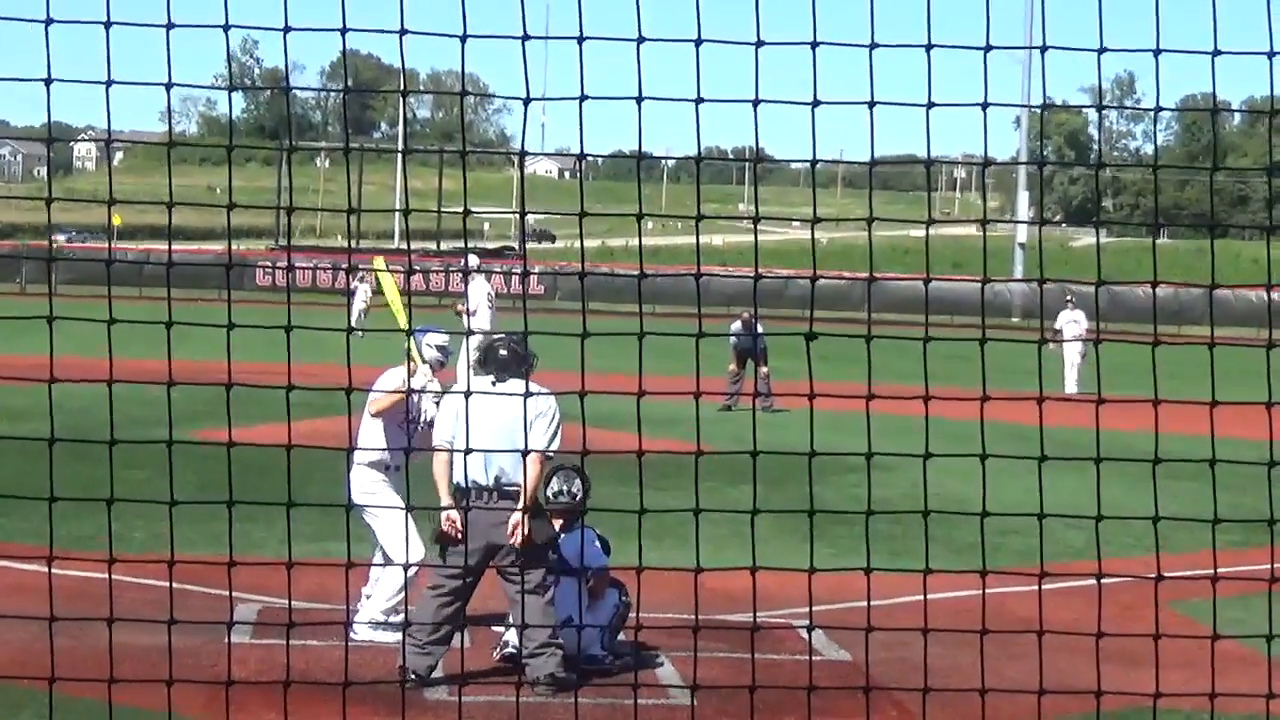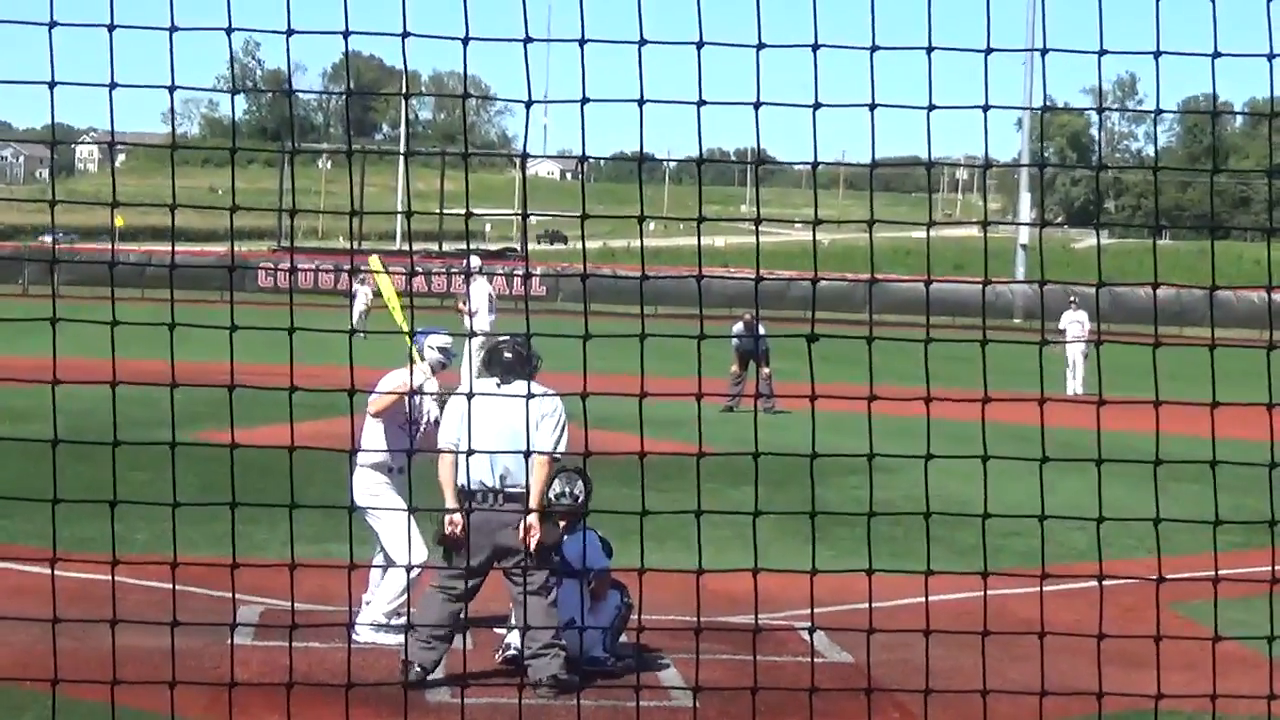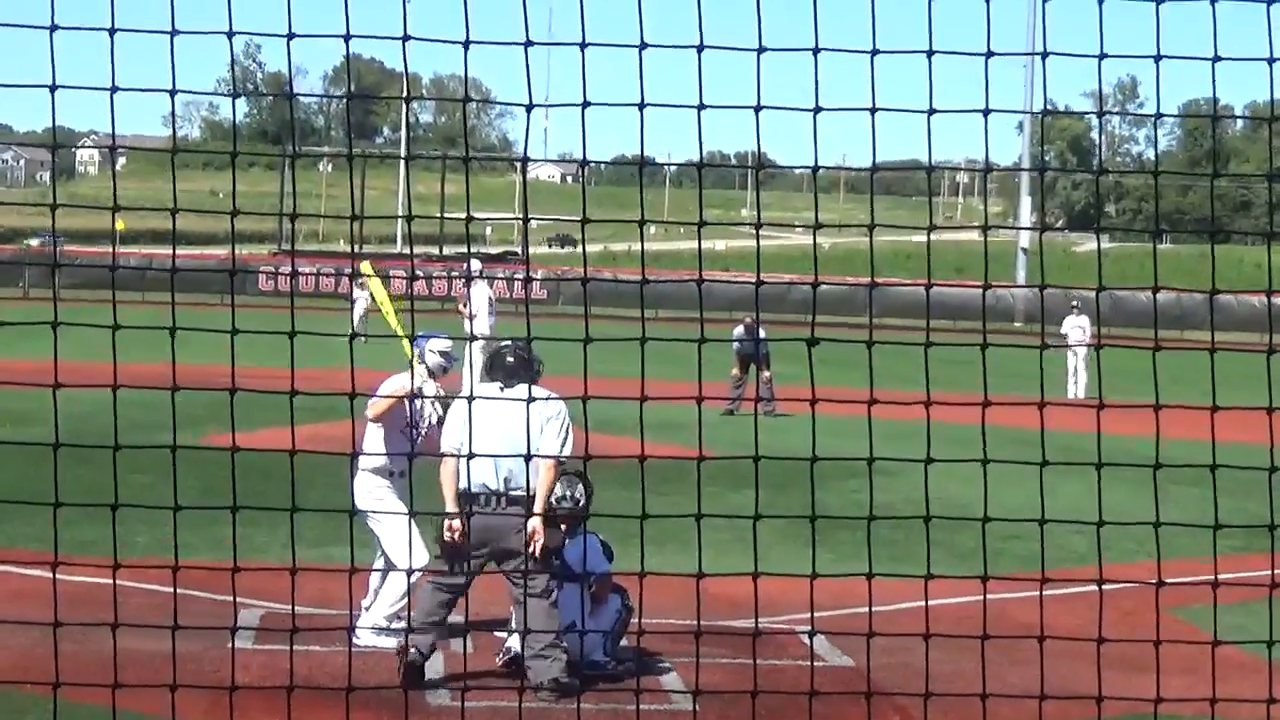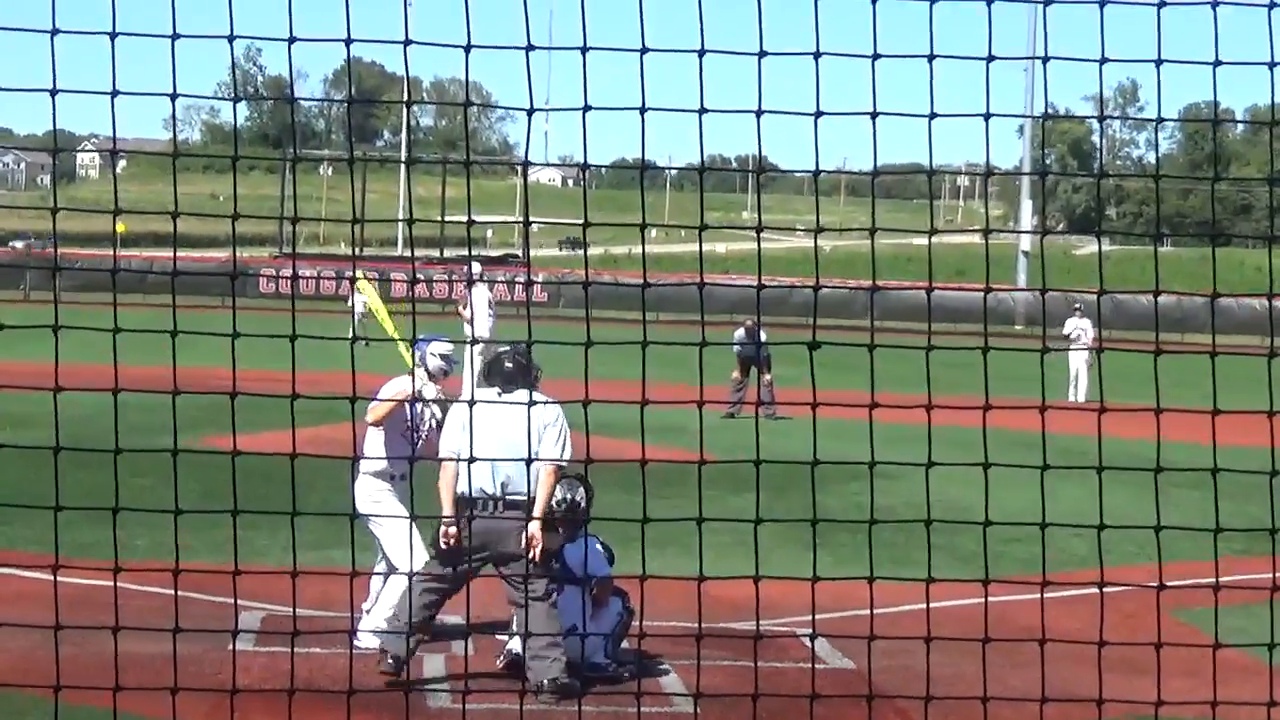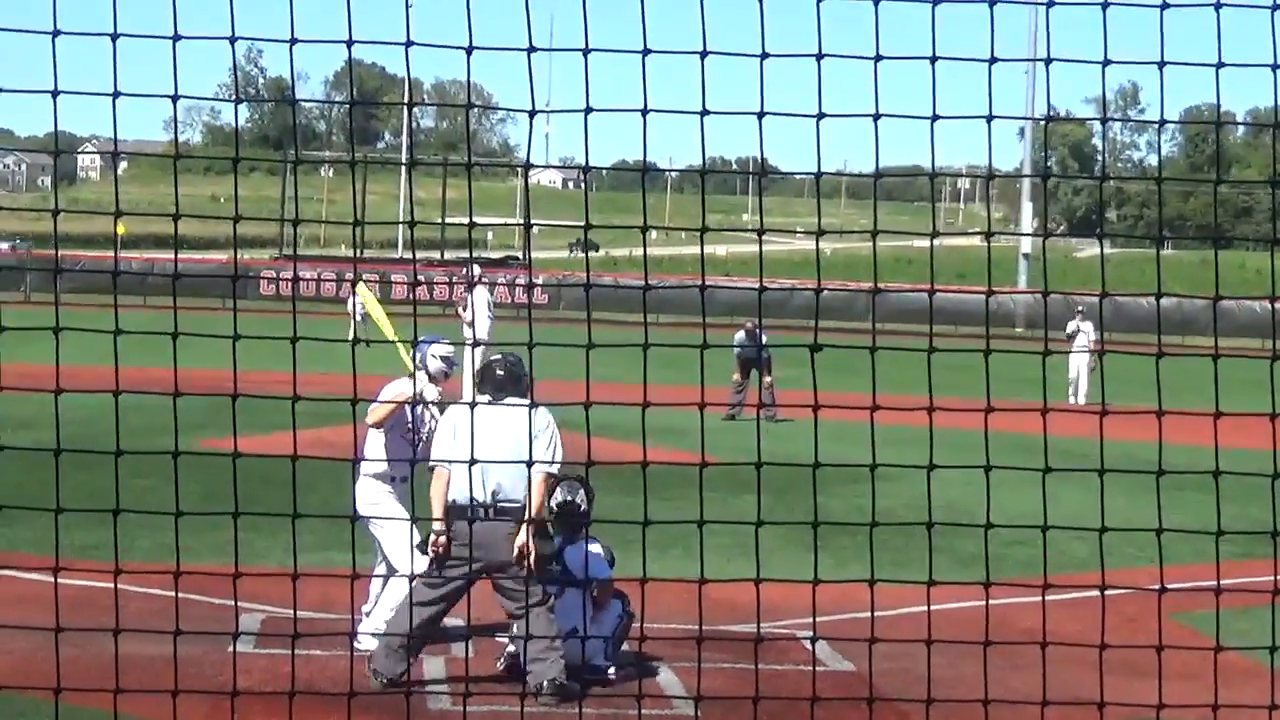
dt=0.1s
person 1, frame 1
left shoulder: (459, 393)
right shoulder: (540, 398)
left elbow: (441, 451)
right elbow: (536, 457)
left wrist: (447, 505)
right wrist: (522, 509)
left hip: (467, 507)
right hip: (514, 508)
left knee: (444, 590)
right knee: (532, 591)
left ankle: (415, 666)
right ankle: (545, 670)
person 1, frame 2
left shoulder: (465, 395)
right shoulder: (545, 399)
left elbow: (446, 454)
right elbow: (544, 459)
left wrist: (451, 507)
right wrist: (533, 512)
left hip: (472, 508)
right hip: (519, 510)
left knee: (447, 588)
right knee: (536, 593)
left ankle: (419, 663)
right ankle: (547, 672)
person 1, frame 3
left shoulder: (468, 399)
right shoulder: (548, 403)
left elbow: (449, 458)
right elbow: (549, 463)
left wrist: (451, 511)
right wrist: (537, 515)
left hip: (474, 511)
right hip: (522, 514)
left knee: (442, 582)
right knee: (537, 596)
left ankle: (416, 649)
right ankle: (548, 676)
person 1, frame 4
left shoulder: (465, 406)
right shoulder: (547, 409)
left elbow: (449, 464)
right elbow: (549, 467)
left wrist: (448, 517)
right wrist: (537, 520)
left hip: (470, 515)
right hip: (519, 517)
left knee: (430, 585)
right knee: (536, 599)
left ankle: (395, 654)
right ankle: (550, 677)
person 1, frame 5
left shoulder: (457, 412)
right shoulder: (538, 416)
left elbow: (441, 471)
right elbow: (541, 476)
left wrist: (438, 525)
right wrist: (528, 528)
left hip: (461, 524)
right hip: (511, 526)
left knee: (426, 598)
right knee: (532, 605)
left ankle: (386, 667)
right ankle: (549, 679)
person 2, frame 1
left shoulder: (422, 389)
right shoulder: (395, 378)
right elbow: (374, 409)
left wrist: (436, 402)
right wrist: (412, 386)
left hip: (389, 478)
right hip: (371, 479)
left knee: (391, 546)
right knee: (410, 553)
left ankle: (372, 605)
right ankle: (367, 622)
person 2, frame 2
left shoulder: (425, 392)
right shoulder: (397, 380)
right elbow: (374, 409)
left wrist: (435, 400)
right wrist: (411, 384)
left hip: (393, 480)
right hip: (374, 482)
left knee: (391, 550)
right knee: (413, 556)
left ankle: (374, 608)
right ankle: (369, 624)
person 2, frame 3
left shoulder: (425, 395)
right shoulder: (397, 385)
right elbow: (372, 414)
left wrist: (435, 404)
right wrist: (410, 387)
left hip: (394, 484)
right hip: (376, 486)
left knee: (391, 554)
right knee: (414, 560)
left ankle: (374, 614)
right ankle: (370, 628)
person 2, frame 4
left shoulder: (426, 399)
right shoulder: (398, 388)
left elbow: (441, 440)
right elbow: (372, 418)
left wrist: (435, 407)
right wrist: (409, 391)
left hip: (396, 487)
right hip: (377, 488)
left knee: (393, 557)
right knee: (414, 562)
left ankle: (374, 615)
right ankle: (371, 630)
person 2, frame 5
left shoulder: (426, 400)
right shoulder: (398, 390)
right elbow: (372, 420)
left wrist: (434, 408)
right wrist: (410, 393)
left hip: (396, 489)
right hip: (378, 491)
left knee: (392, 559)
right knee: (415, 564)
left ankle: (373, 618)
right ankle: (370, 632)
person 3, frame 1
right shoulder: (584, 535)
right elbow: (601, 577)
right wrist: (587, 598)
right hip: (571, 636)
right knee: (616, 591)
left ankle: (511, 644)
right ankle: (596, 653)
person 3, frame 2
right shoulder: (586, 537)
right elbow: (603, 579)
right wrist: (589, 599)
right hip: (573, 638)
right knee: (617, 593)
left ankle: (513, 646)
right ankle: (598, 655)
person 3, frame 3
right shoulder: (587, 541)
right elbow: (603, 584)
right wrist: (590, 603)
right hip: (574, 642)
right knee: (618, 596)
left ankle: (514, 650)
right ankle: (598, 659)
person 3, frame 4
right shoulder: (589, 544)
right elbow: (605, 586)
right wrist: (591, 605)
right hip: (576, 645)
right knee: (619, 599)
left ankle: (514, 652)
right ankle: (599, 661)
person 3, frame 5
right shoulder: (589, 546)
right elbow: (605, 589)
right wrist: (591, 607)
right hip: (576, 648)
right knee: (618, 601)
left ankle: (514, 656)
right ankle: (600, 664)
